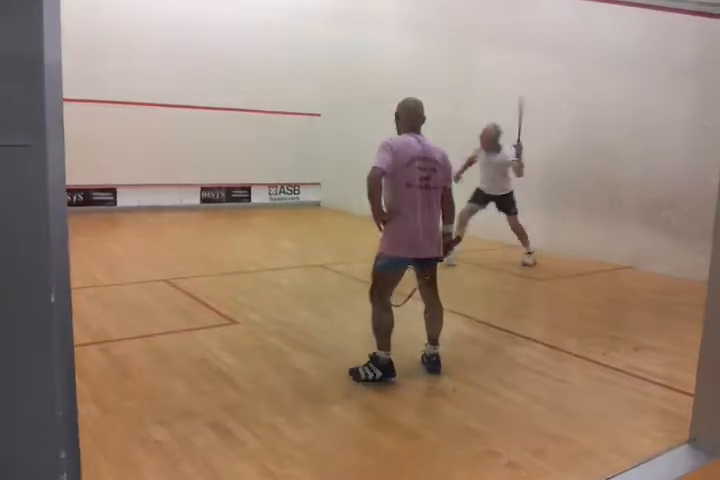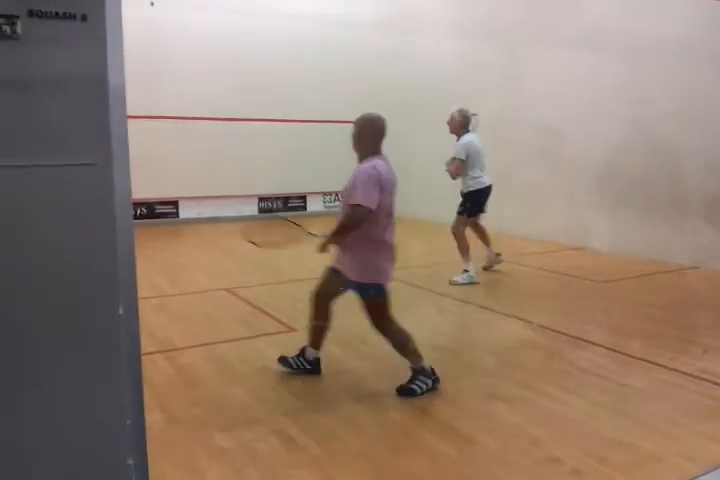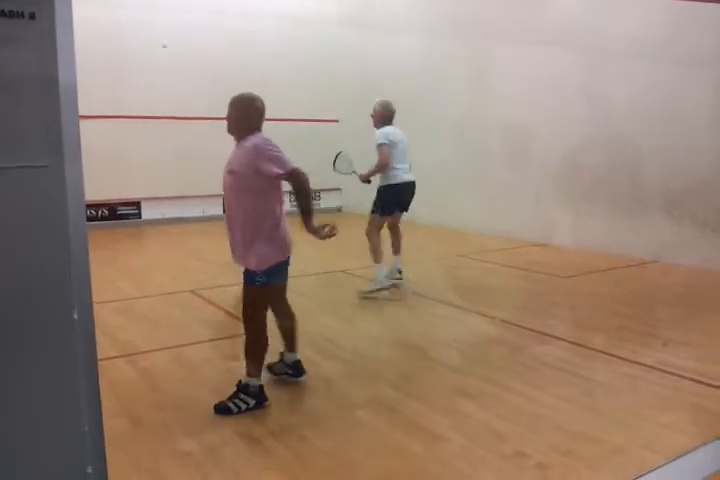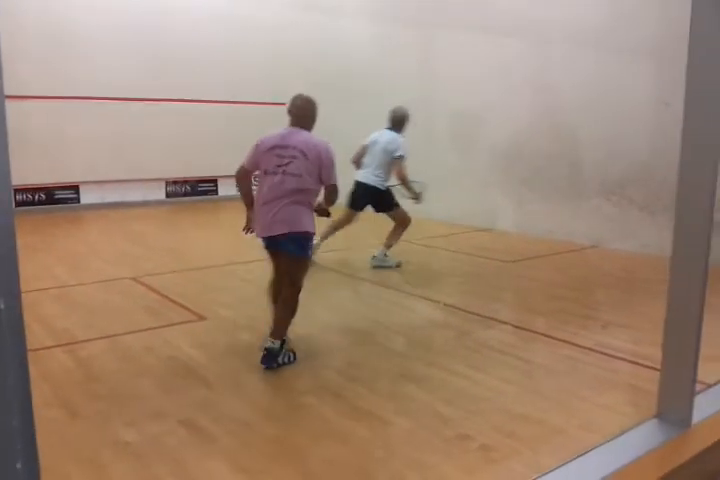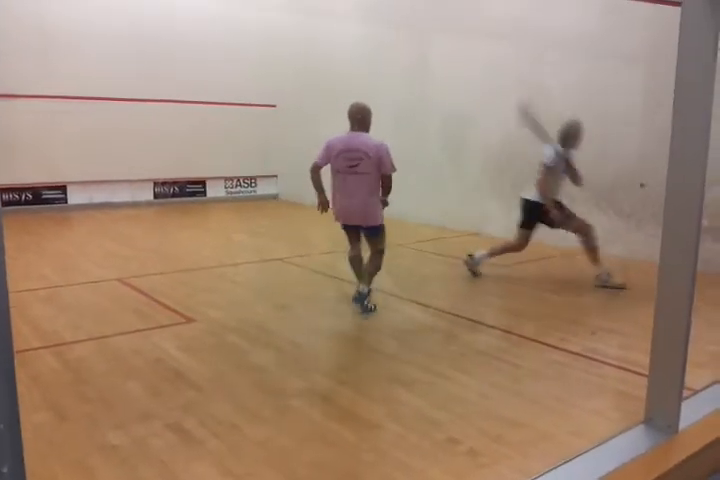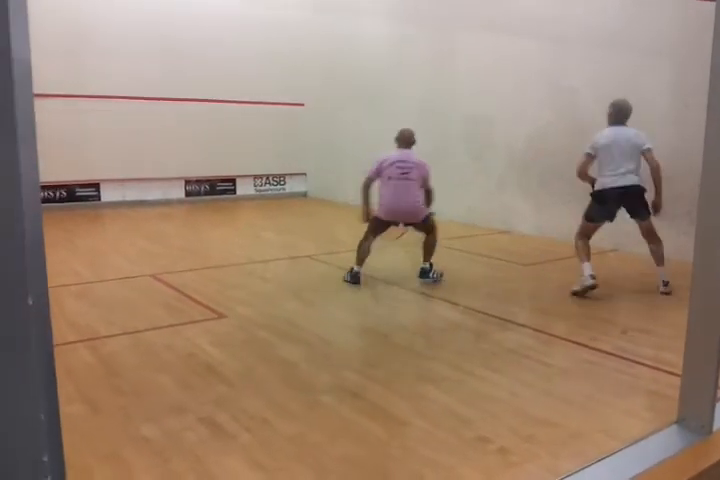
dt=0.7s
person 1, frame 1
left shoulder: (392, 146)
right shoulder: (439, 154)
left elbow: (374, 178)
right elbow: (447, 199)
left wrist: (378, 212)
right wrist: (448, 233)
left hip: (398, 239)
right hip: (429, 239)
left knee: (379, 296)
right knee: (430, 295)
left ankle: (381, 362)
right ankle: (432, 354)
person 1, frame 2
left shoulder: (368, 172)
right shoulder: (382, 168)
left elbow: (359, 214)
left wrist: (333, 237)
right wrist: (339, 238)
left hip: (367, 259)
right hip: (353, 256)
left knee: (382, 321)
right knee: (321, 297)
left ankle: (424, 373)
right ankle: (310, 358)
person 1, frame 3
left shoulder: (259, 146)
right shoulder: (245, 149)
left elbow: (299, 177)
left wrist: (309, 225)
left hip: (262, 251)
right hip: (270, 247)
left knee: (253, 316)
right knee: (277, 304)
left ankle: (253, 388)
right ankle: (291, 360)
person 1, frame 4
left shoulder: (266, 142)
right shoulder: (320, 148)
left elbow: (242, 175)
right elbow: (332, 192)
left wrist: (251, 210)
right wrist: (323, 205)
left hip: (266, 221)
right hip: (298, 223)
left knee: (280, 276)
right knee: (293, 287)
left ankle: (275, 333)
right ankle: (274, 347)
person 1, frame 5
left shoulder: (333, 144)
right shoulder: (378, 147)
left elbow: (314, 170)
right elbow: (387, 180)
left wrist: (321, 196)
right wrist: (384, 198)
left hip: (343, 209)
right hip: (370, 211)
left knee: (355, 246)
right knee: (377, 251)
left ankle: (361, 288)
right ankle: (363, 291)
person 1, frame 6
left shoulder: (385, 160)
right shoulder: (421, 164)
left elbow: (367, 184)
right elbow: (428, 190)
left wrist: (366, 208)
right wrist: (426, 209)
left hip: (388, 209)
right hip: (415, 209)
left knee: (368, 237)
right knee: (432, 232)
left ankle: (355, 272)
right ankle: (426, 268)
person 2, frame 1
left shoulder: (505, 155)
right shoulder: (481, 151)
left elbow: (519, 174)
right elbow: (471, 159)
left wrist: (519, 156)
right wrist: (460, 172)
left hip: (503, 192)
right hip: (484, 190)
left knee: (514, 224)
right knee: (463, 216)
left ankle: (529, 252)
right ankle: (450, 254)
person 2, frame 2
left shoulder: (462, 143)
right shoulder: (471, 138)
left elbow: (455, 174)
left wrist: (448, 166)
left hip: (475, 190)
right hip: (481, 187)
left knee: (457, 229)
right knee: (473, 224)
left ankle: (469, 272)
right ankle: (492, 255)
person 2, frame 3
left shoulder: (382, 134)
right shoulder: (398, 133)
left elbow: (384, 161)
left wrist: (367, 175)
left hip: (392, 185)
right hip: (408, 183)
left knee: (372, 230)
right knee: (393, 225)
left ankle: (380, 277)
right ankle: (396, 269)
person 2, frame 4
left shoulder: (375, 136)
right shoulder: (398, 141)
left elbow: (356, 159)
right elbow: (400, 174)
right wrist: (412, 192)
left hip: (360, 183)
right hip: (377, 188)
left knee: (345, 220)
right knee: (404, 221)
left ankle: (315, 245)
right ankle: (381, 256)
person 2, frame 5
left shoulder: (562, 154)
right shoulder: (554, 152)
left elbow: (577, 181)
right elbow: (540, 182)
left wrist: (568, 161)
right wrist: (552, 211)
left hip: (533, 201)
right hip: (537, 203)
left knee: (519, 244)
right knee: (585, 230)
left ankle: (477, 258)
right ankle: (602, 276)
person 2, frame 6
left shoulder: (599, 137)
right shoulder: (637, 136)
left elbow: (581, 171)
right elbow: (655, 165)
left wrist: (595, 183)
right wrist: (658, 196)
left hip: (605, 189)
right hip: (633, 189)
left knee: (581, 236)
right knee: (652, 237)
left ankle: (588, 276)
right ankle: (664, 281)
